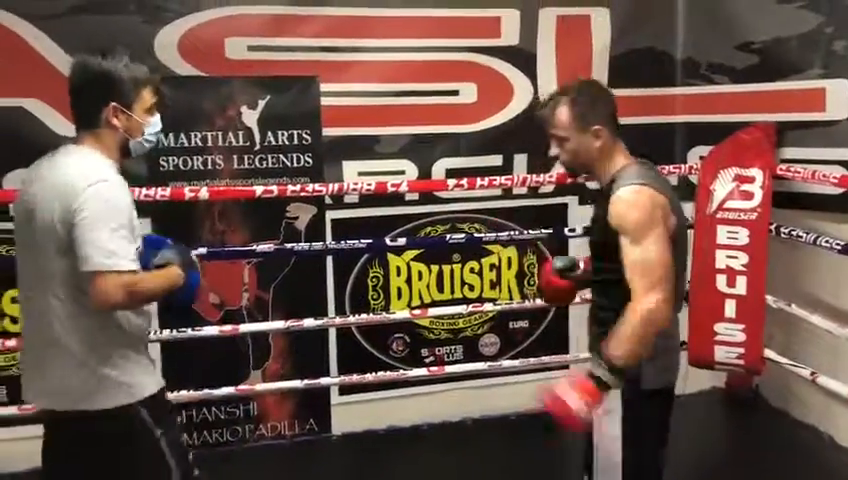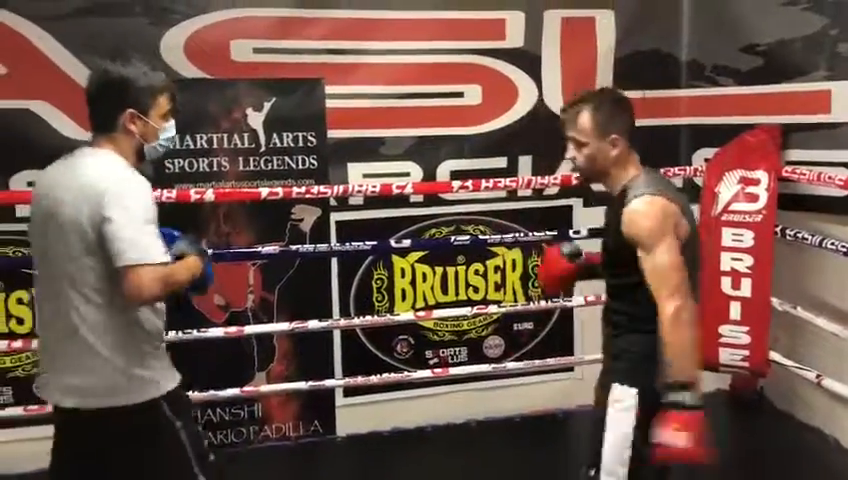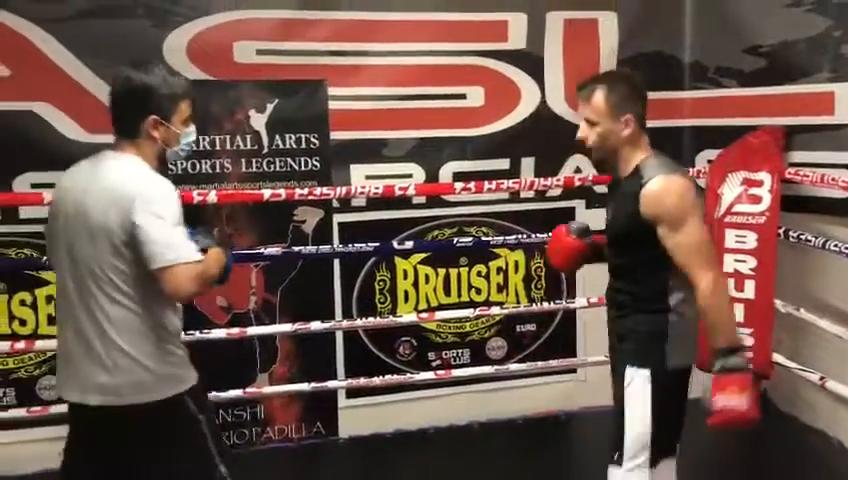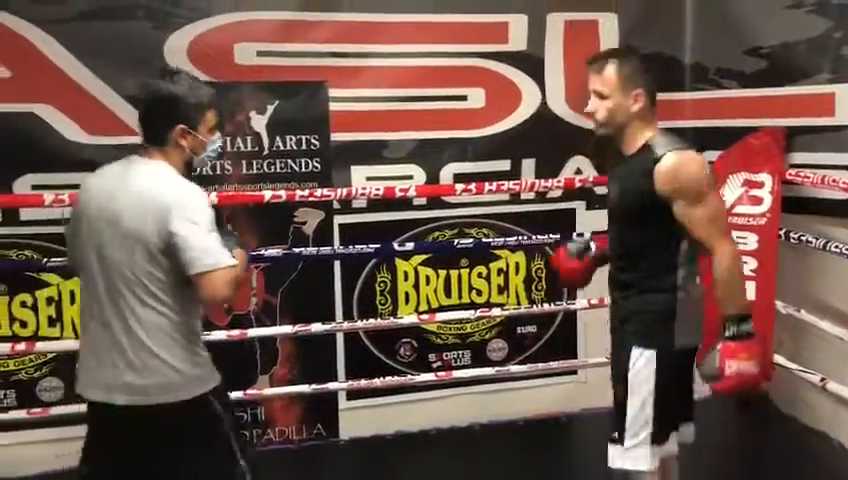
dt=0.1s
person 1, frame 1
left shoulder: (44, 173)
right shoulder: (101, 185)
right elbow: (111, 291)
left wrist: (134, 251)
right wrist: (177, 274)
left hip: (59, 383)
right hip: (113, 386)
person 1, frame 2
left shoulder: (51, 178)
right shoulder: (124, 186)
right elbow: (146, 285)
right wrist: (194, 263)
left hip: (69, 381)
right hip: (132, 384)
person 1, frame 3
left shoulder: (71, 181)
right shoulder: (149, 189)
right elbow: (180, 284)
right wrist: (216, 257)
left hip: (86, 380)
right hip: (154, 382)
person 1, frame 4
left shoulder: (95, 184)
right shoulder: (182, 198)
left elbow: (79, 260)
right elbow: (218, 289)
right wrist: (237, 257)
left hip: (105, 380)
right hip: (175, 382)
person 2, frame 1
left shoulder: (633, 198)
right shoulder: (627, 181)
left elbow: (652, 305)
left wrist: (595, 380)
right wrist: (580, 275)
left hip: (635, 367)
right hip: (630, 361)
person 2, frame 2
left shoulder: (646, 208)
right shoulder: (627, 197)
left elbow: (677, 307)
left wrist: (681, 401)
right wrist: (583, 264)
left hip: (647, 367)
right hip: (631, 358)
person 2, frame 3
left shoulder: (662, 187)
right shoulder: (627, 177)
left elbow: (708, 279)
left wrist: (732, 365)
right wrist: (590, 247)
left hip: (656, 346)
right hip: (634, 338)
person 2, frame 4
left shoulder: (674, 164)
right shoulder: (627, 156)
left elbow: (723, 251)
left wrist: (738, 333)
right wrist: (595, 252)
left hip: (661, 324)
right hip: (631, 316)
